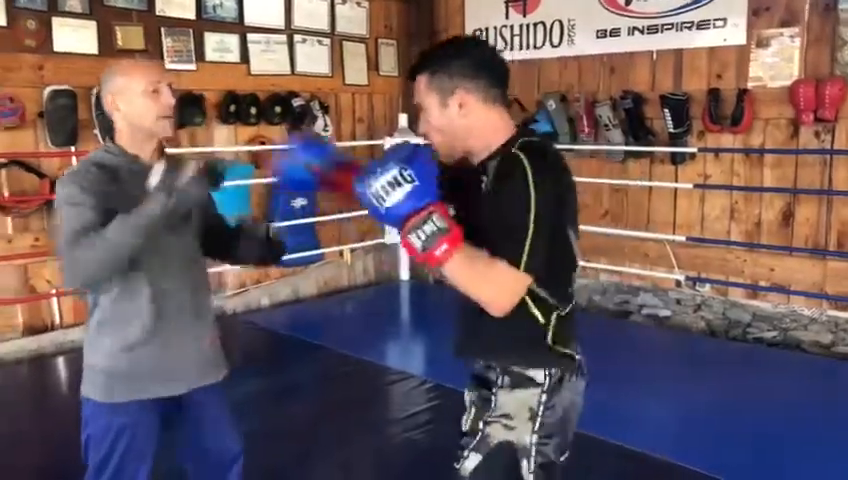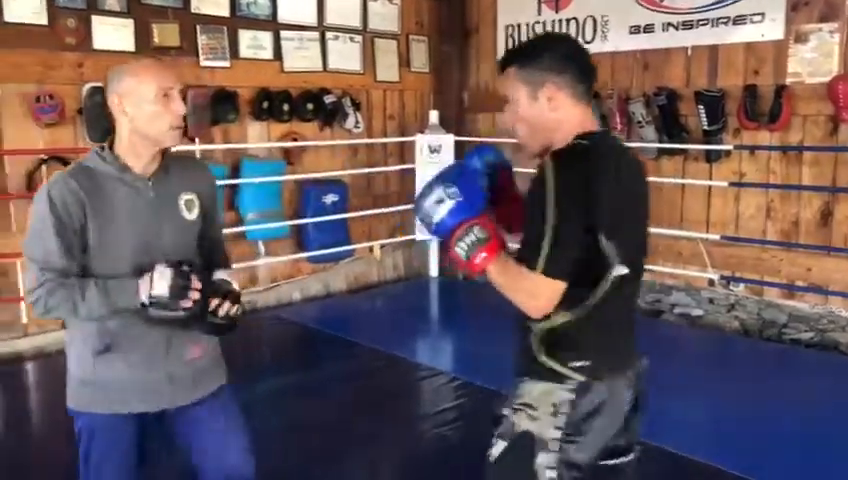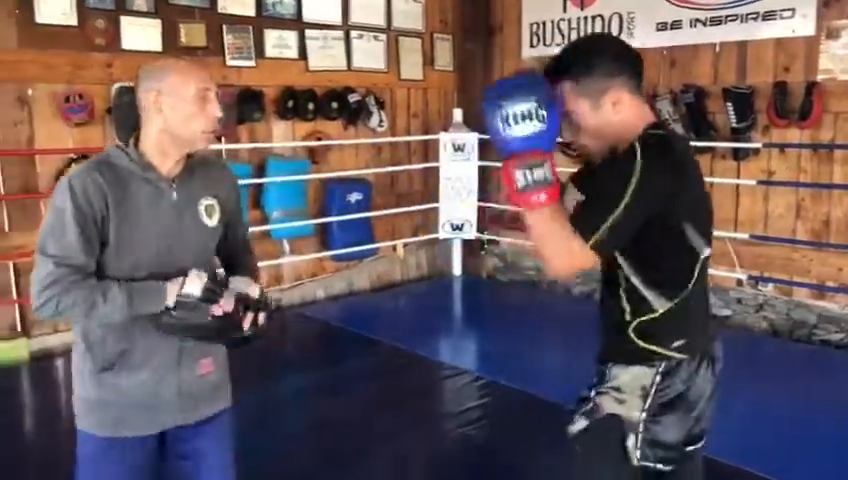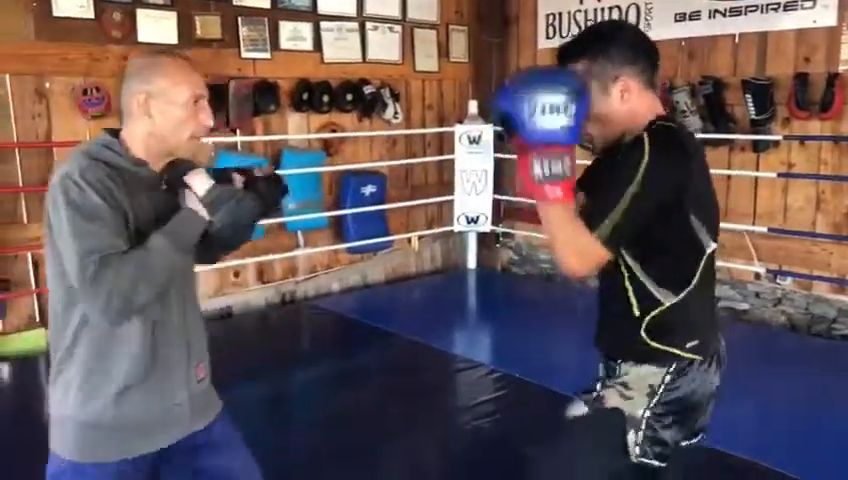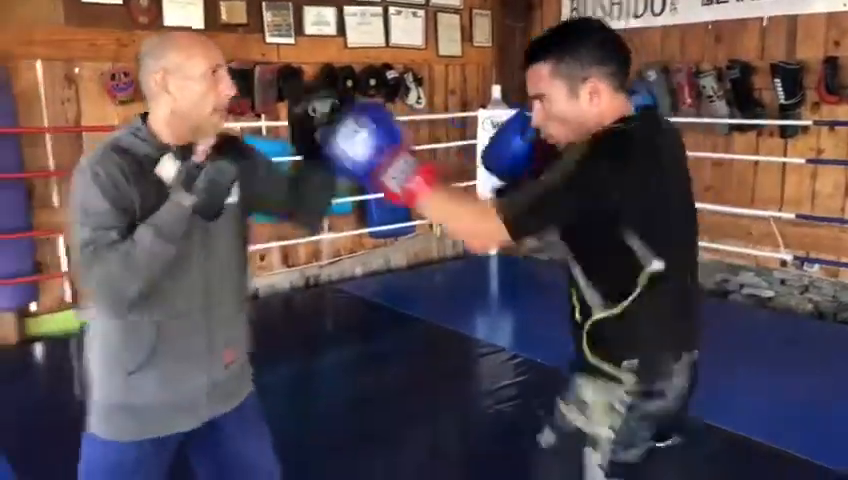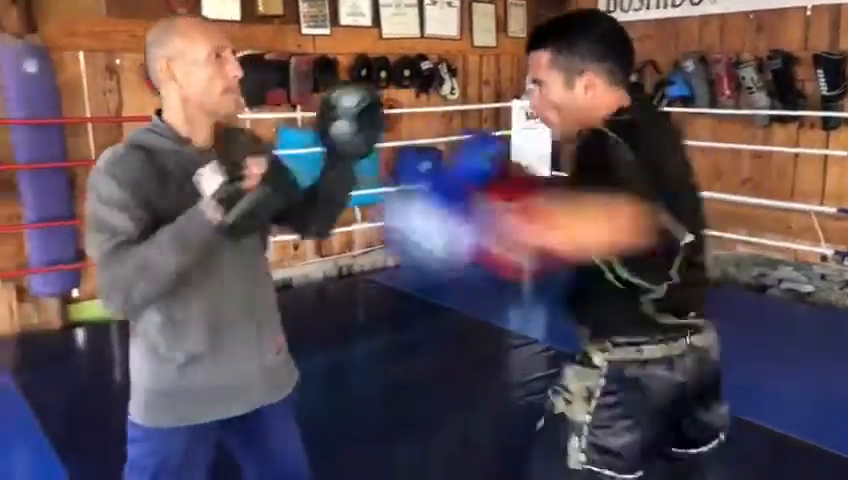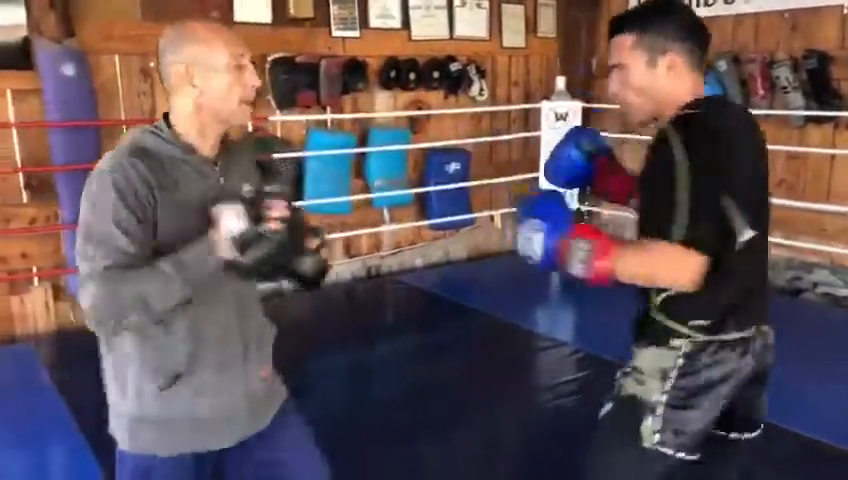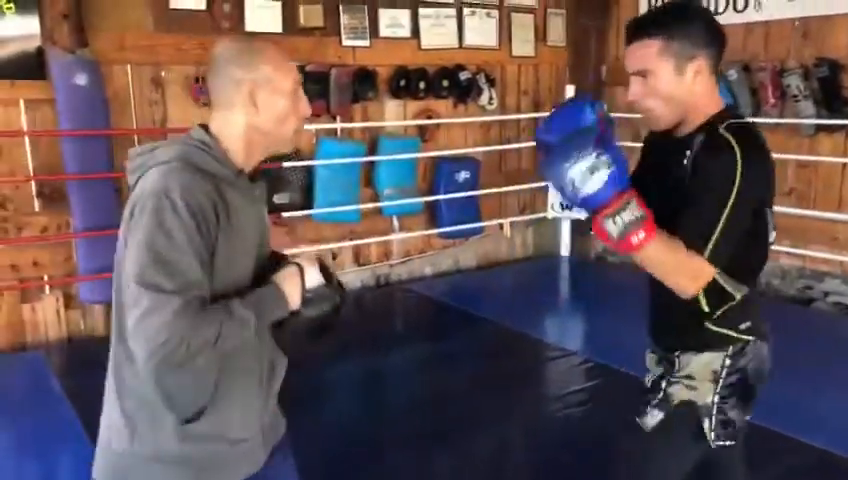
dt=0.3s
person 1, frame 1
left shoulder: (528, 171)
right shoulder: (488, 164)
left elbow: (499, 294)
left wrist: (421, 222)
left hip: (527, 382)
right hip: (503, 373)
person 1, frame 2
left shoulder: (565, 172)
right shoulder: (620, 162)
left elbow: (538, 296)
left wrist: (471, 236)
left hip: (568, 386)
right hip: (616, 373)
person 1, frame 3
left shoulder: (645, 163)
right shoulder: (656, 151)
left elbow: (565, 260)
right elbow: (576, 208)
left wrist: (528, 164)
right wrist: (536, 166)
left hip: (653, 368)
right hip: (687, 356)
person 1, frame 4
left shoulder: (655, 154)
right shoulder: (629, 149)
left elbow: (578, 261)
right elbow: (589, 212)
left hip: (659, 368)
right hip: (688, 357)
person 1, frame 5
left shoulder: (603, 162)
right shoulder: (651, 137)
left elbow: (488, 232)
left wrist: (397, 170)
right wrist: (529, 168)
left hip: (625, 375)
person 1, frame 6
left shoulder: (611, 141)
right shoulder: (635, 130)
left elbow: (625, 223)
left wrist: (503, 222)
left hip: (628, 359)
right hip: (684, 341)
person 1, frame 7
left shoulder: (680, 140)
right shoulder: (735, 125)
left elbow: (681, 266)
left wrist: (583, 249)
left hip: (691, 352)
right hip: (746, 339)
person 1, frame 8
left shoulder: (732, 153)
right shoulder: (665, 137)
left elbow: (690, 275)
right elbow: (651, 220)
left wrist: (615, 207)
right wrist: (590, 167)
left hip: (713, 357)
right hip: (678, 345)
person 2, frame 1
left shoulder: (181, 174)
right shoulder: (85, 182)
left elbow: (214, 238)
right elbow: (79, 270)
left wrist: (252, 244)
right wrist: (158, 202)
left hip: (195, 358)
right hip: (125, 371)
person 2, frame 2
left shoulder: (196, 178)
right shoulder: (67, 193)
right elbow: (44, 292)
left wrist: (221, 285)
right wrist: (139, 290)
left hip: (193, 369)
right hip: (108, 381)
person 2, frame 3
left shoulder: (218, 181)
right shoulder: (89, 186)
left elbow: (237, 253)
right elbow: (51, 293)
left wrist: (246, 288)
right wrist: (164, 294)
left hip: (202, 388)
right hip: (117, 398)
person 2, frame 4
left shoulder: (178, 179)
right shoulder: (83, 181)
left elbow: (206, 249)
right elbow: (108, 294)
left wrist: (243, 208)
right wrist: (196, 214)
left hip: (186, 395)
right hip: (106, 415)
person 2, frame 5
left shoulder: (227, 156)
right shoulder: (106, 169)
left elbow: (304, 208)
right elbow: (109, 286)
left wrist: (321, 155)
right wrist: (185, 200)
left hip: (221, 379)
right hip: (138, 396)
person 2, frame 6
left shoulder: (241, 149)
right shoulder: (125, 168)
left elbow: (309, 219)
right elbow: (121, 289)
left wrist: (344, 157)
right wrist: (207, 211)
left hip: (262, 369)
right hip: (179, 387)
person 2, frame 7
left shoulder: (235, 162)
right shoulder: (125, 175)
right elbow: (108, 307)
right wrist: (214, 248)
left hip: (250, 391)
right hip: (166, 412)
person 2, frame 8
left shoulder: (242, 184)
right shoulder: (176, 191)
right elbow: (164, 343)
left wrist: (290, 275)
right wrist: (276, 297)
left hip: (244, 424)
